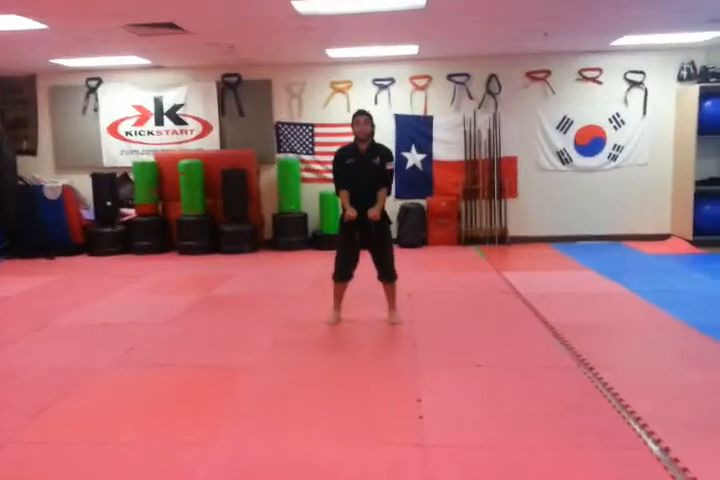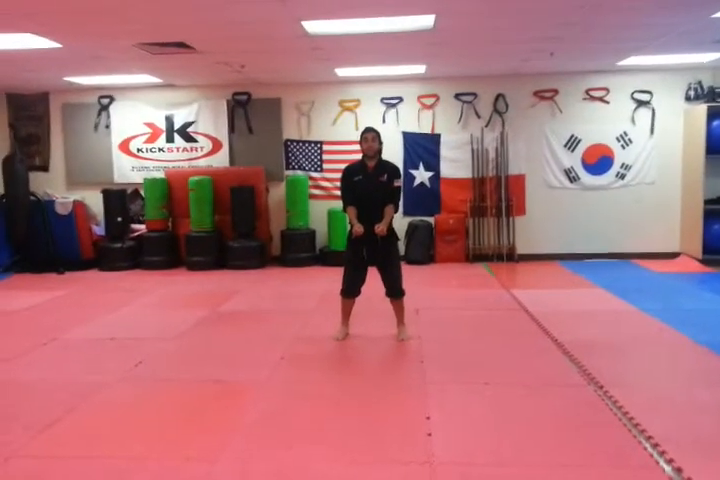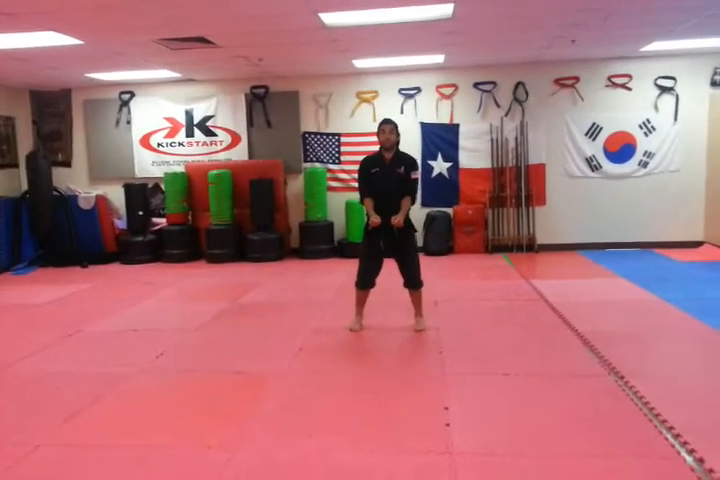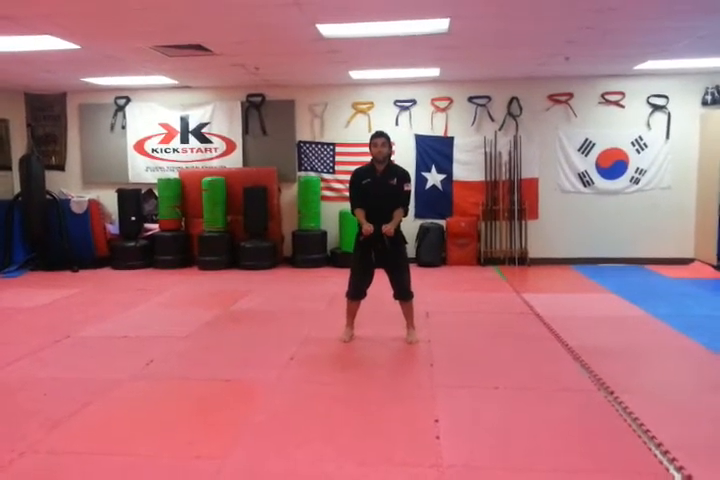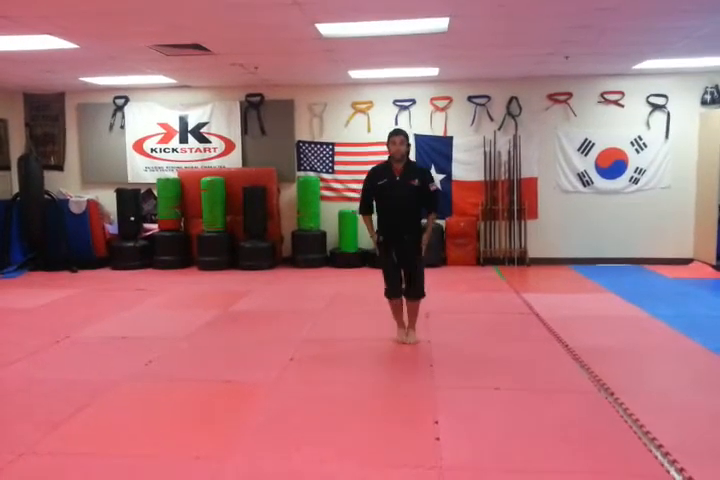
dt=1s
person 1, frame 1
left shoulder: (383, 153)
right shoulder: (342, 154)
left elbow: (385, 185)
right elbow: (341, 186)
left wrist: (378, 207)
right wrist: (347, 208)
left hip: (376, 215)
right hip: (351, 215)
left knee: (386, 266)
right knee: (342, 267)
left ankle: (392, 309)
right ankle: (336, 310)
person 1, frame 2
left shoulder: (391, 170)
right shoulder: (350, 171)
left elbow: (393, 202)
right elbow: (348, 202)
left wrist: (385, 223)
right wrist: (355, 223)
left hip: (384, 232)
right hip: (359, 232)
left knee: (394, 282)
right knee: (350, 282)
left ankle: (401, 325)
right ankle: (344, 325)
person 1, frame 3
left shoulder: (409, 162)
right shoulder: (368, 163)
left elbow: (410, 194)
right elbow: (365, 194)
left wrist: (401, 215)
right wrist: (372, 214)
left hip: (401, 224)
right hip: (376, 224)
left knee: (412, 273)
right knee: (365, 273)
left ankle: (419, 316)
right ankle: (358, 316)
person 1, frame 4
left shoulder: (401, 174)
right shoulder: (359, 174)
left elbow: (402, 205)
right elbow: (356, 205)
left wrist: (393, 224)
right wrist: (364, 223)
left hip: (392, 236)
right hip: (366, 235)
left knee: (403, 285)
right knee: (356, 285)
left ankle: (410, 328)
right ankle: (349, 327)
person 1, frame 5
left shoulder: (421, 173)
right shoulder: (376, 174)
left elbow: (432, 206)
right elbow: (365, 207)
left wrist: (426, 234)
right wrist: (373, 235)
left hip: (413, 238)
right hip: (387, 239)
left knee: (414, 285)
right knee: (393, 286)
left ankle: (411, 328)
right ankle: (400, 326)
